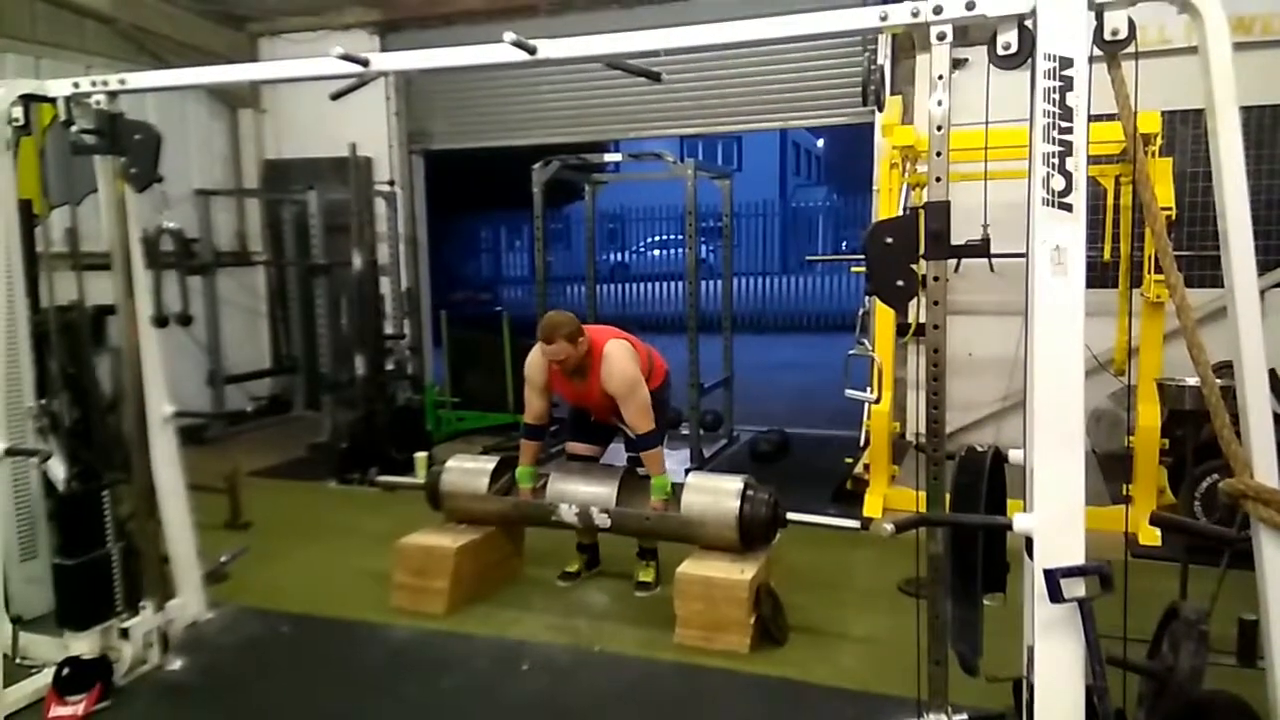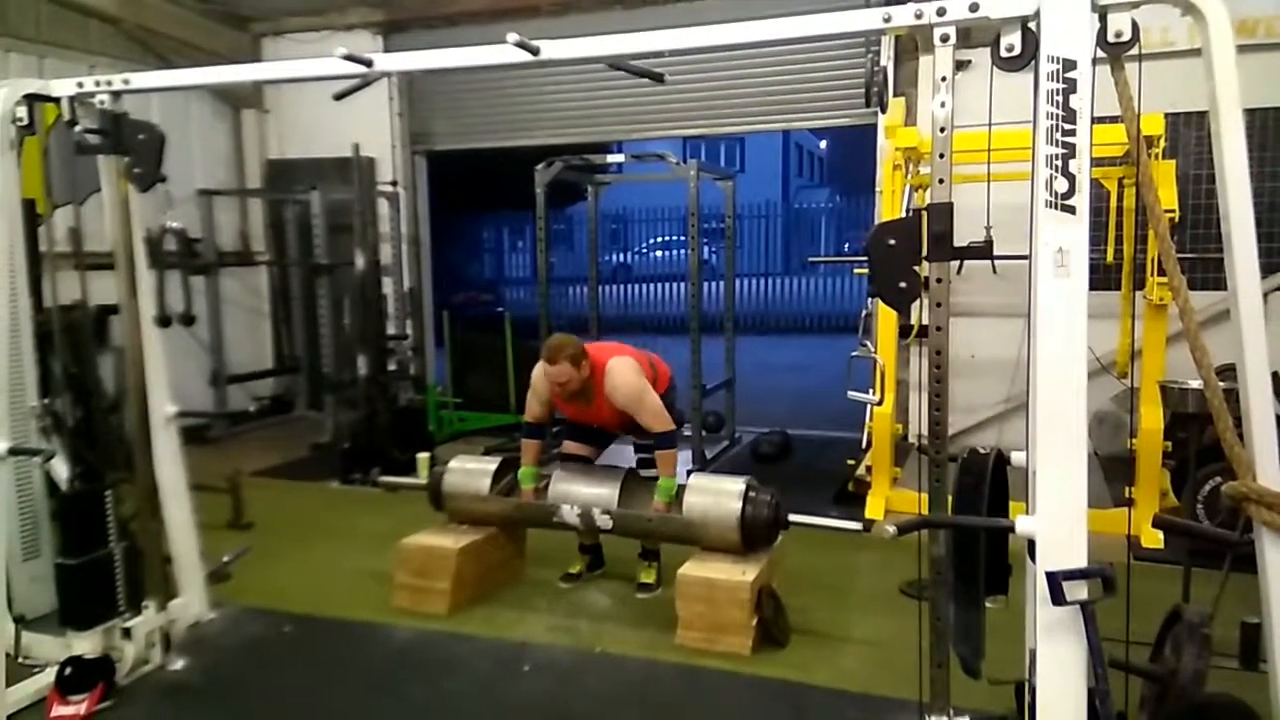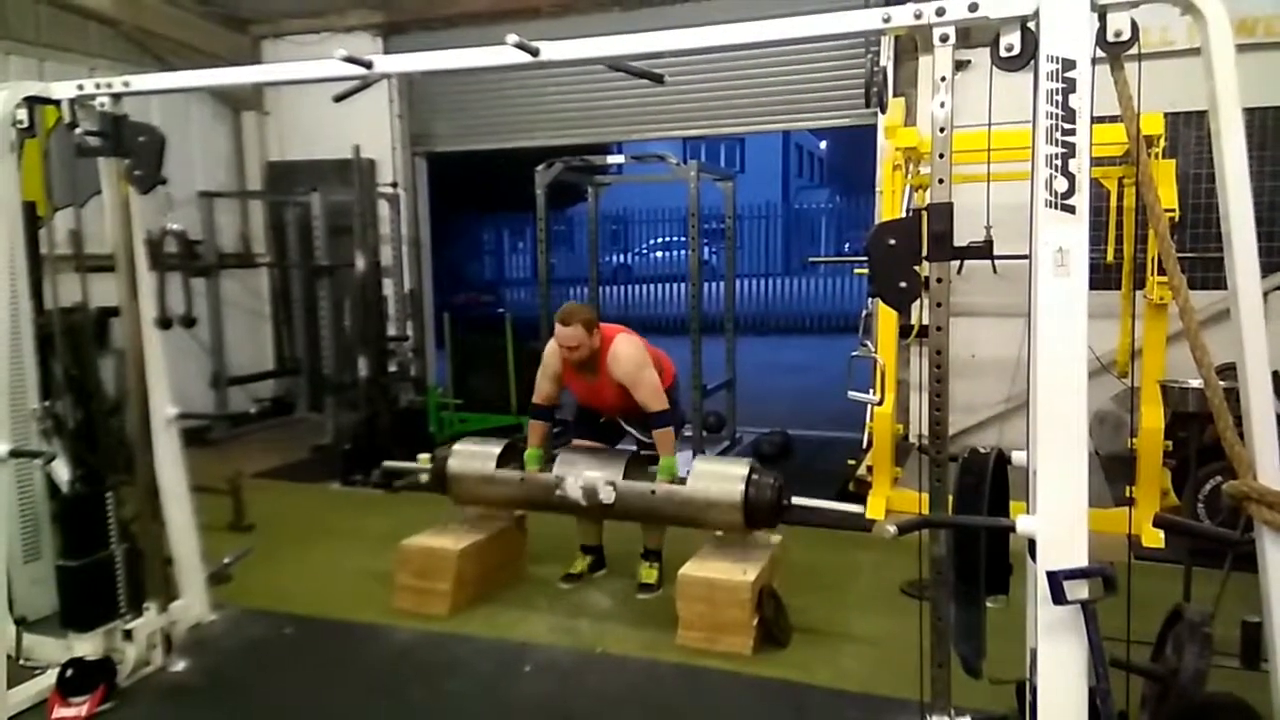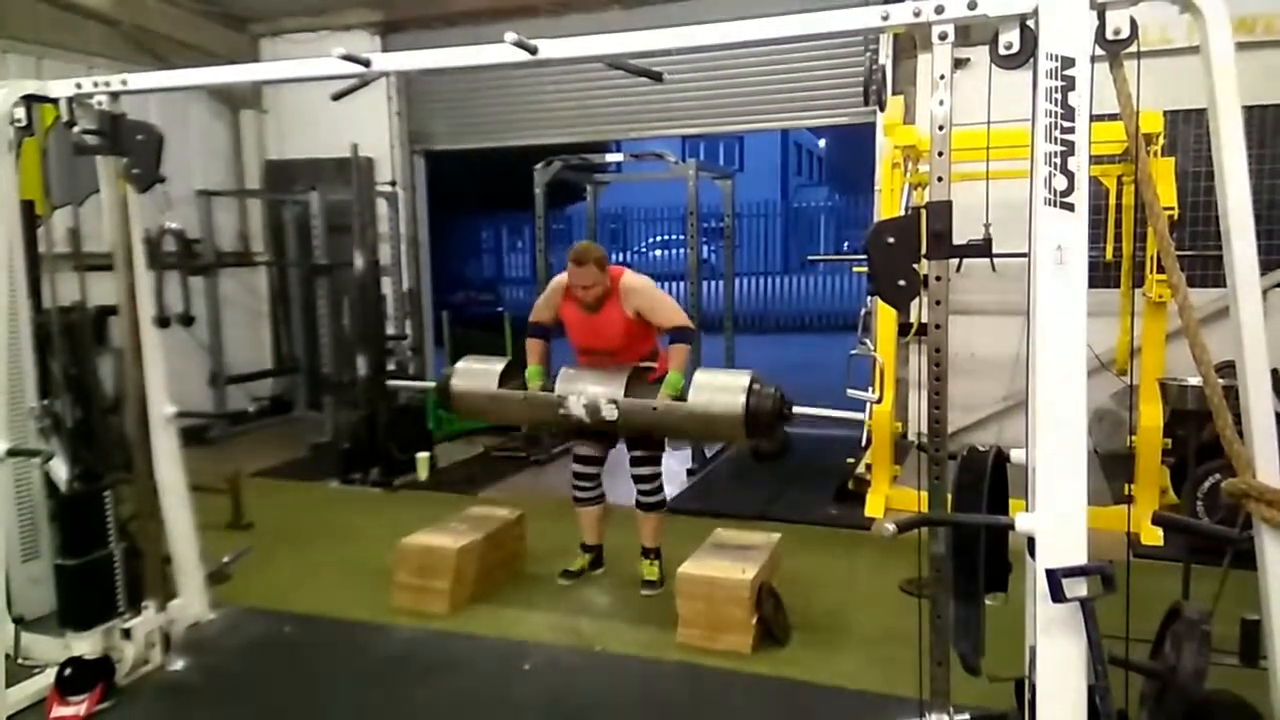
dt=0.5s
person 1, frame 1
left shoulder: (616, 362)
right shoulder: (538, 361)
left elbow: (644, 430)
right elbow: (534, 420)
left wrist: (659, 489)
right wrist: (525, 479)
left hip: (647, 390)
right hip: (590, 401)
left knee: (641, 476)
left ankle: (648, 557)
right ankle: (587, 553)
person 1, frame 2
left shoulder: (620, 377)
right shoulder: (544, 375)
left elbow: (665, 431)
right elbow: (534, 421)
left wrist: (665, 490)
right wrist: (527, 477)
left hip: (653, 395)
left knee: (649, 475)
right knee: (572, 464)
left ankle: (650, 559)
right ankle: (590, 553)
person 1, frame 3
left shoulder: (624, 353)
right shoulder: (554, 353)
left elbow: (660, 412)
right elbow: (541, 405)
left wrist: (667, 471)
right wrist: (533, 460)
left hip: (650, 402)
right hip: (597, 405)
left knee: (651, 479)
left ankle: (651, 561)
right ankle: (591, 555)
person 1, frame 4
left shoulder: (633, 287)
right shoulder: (559, 288)
left elbow: (682, 328)
right elbow: (537, 325)
left wrist: (672, 384)
right wrist: (534, 374)
left knee: (646, 474)
right knee: (584, 471)
left ankle: (651, 558)
right ankle: (590, 554)
